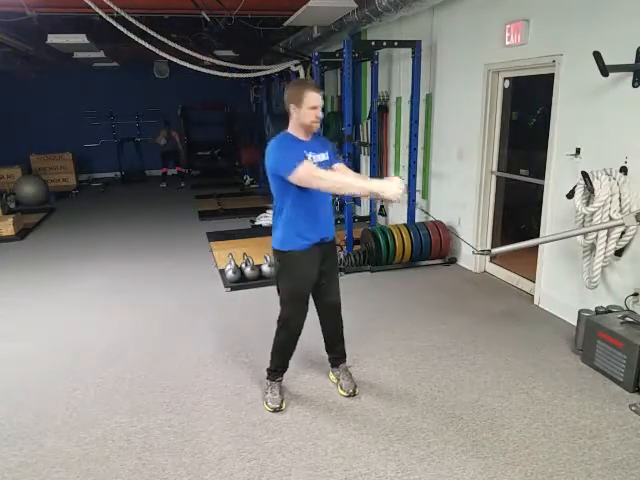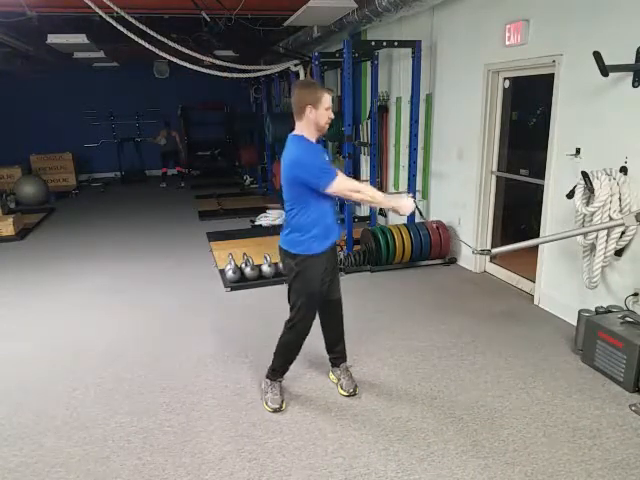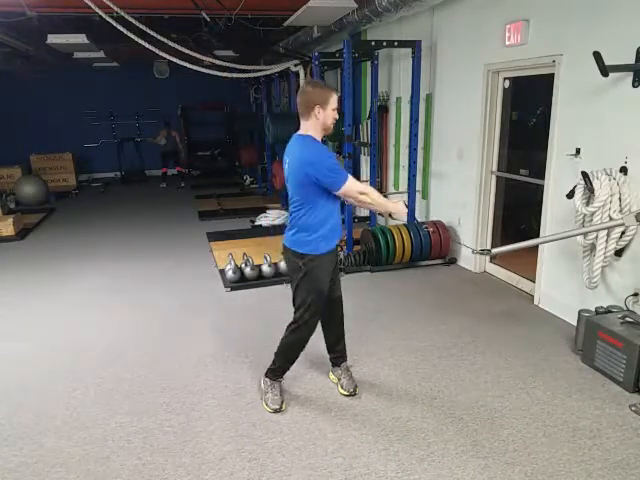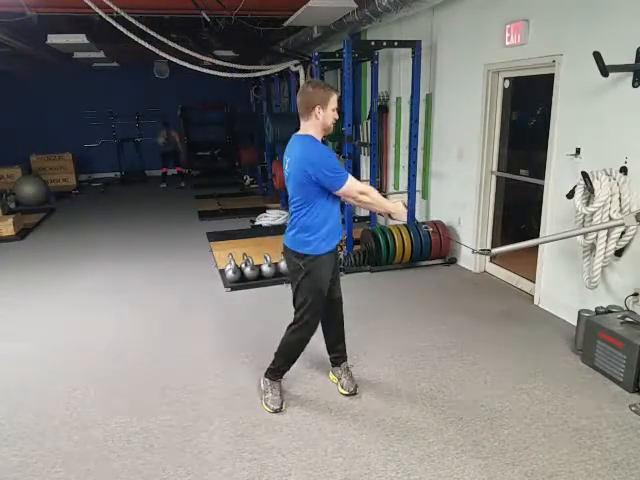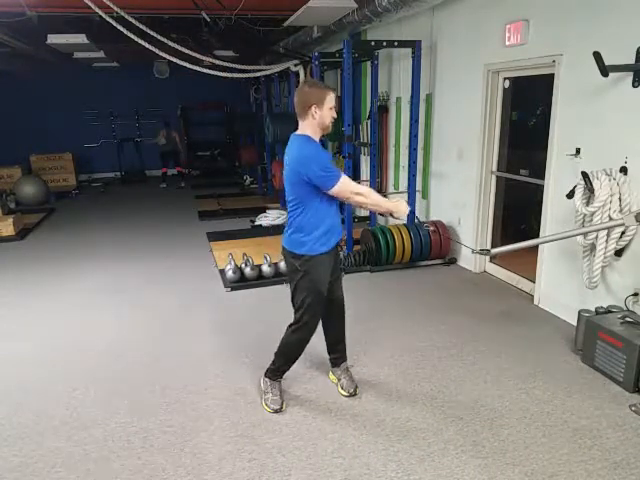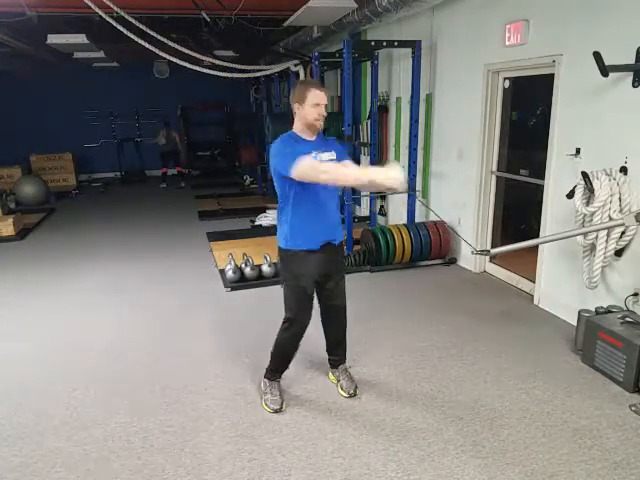
dt=0.3s
person 1, frame 1
left shoulder: (323, 145)
right shoulder: (279, 148)
left elbow: (345, 177)
right elbow: (320, 180)
left wrist: (379, 187)
right wrist: (377, 185)
left hip: (325, 243)
right hip: (294, 249)
left knee: (331, 310)
right knee: (292, 317)
left ankle: (338, 366)
right ankle: (274, 378)
person 1, frame 2
left shoulder: (308, 147)
right shoulder: (302, 155)
left elbow: (343, 184)
right elbow: (352, 191)
left wrist: (388, 200)
right wrist: (395, 203)
left hip: (322, 246)
right hip: (303, 253)
left knee: (332, 308)
right knee: (301, 317)
left ankle: (339, 365)
right ankle: (273, 378)
person 1, frame 3
left shoulder: (299, 145)
right shoulder: (315, 155)
left elbow: (344, 191)
right elbow: (358, 192)
left wrist: (382, 205)
right wrist: (392, 208)
left hip: (321, 247)
right hip: (309, 253)
left knee: (332, 308)
right knee: (306, 318)
left ankle: (338, 365)
right ankle: (272, 378)
person 1, frame 4
left shoulder: (298, 145)
right shoulder: (316, 154)
left elbow: (342, 192)
right elbow: (358, 192)
left wrist: (380, 207)
right wrist: (392, 208)
left hip: (321, 247)
right hip: (309, 253)
left knee: (332, 307)
right knee: (307, 319)
left ankle: (339, 364)
right ankle: (272, 377)
person 1, frame 5
left shoulder: (303, 145)
right shoulder: (309, 154)
left elbow: (343, 190)
right elbow: (352, 193)
left wrist: (383, 205)
right wrist: (393, 207)
left hip: (324, 247)
right hip: (307, 253)
left knee: (334, 308)
right knee: (306, 320)
left ankle: (338, 365)
right ankle: (272, 378)
person 1, frame 6
left shoulder: (333, 146)
right shoulder: (283, 148)
left elbow: (355, 175)
right elbow: (321, 174)
left wrist: (381, 177)
right wrist: (381, 176)
left hip: (332, 245)
right hip: (298, 250)
left knee: (336, 310)
right knee: (296, 319)
left ankle: (338, 366)
right ankle: (271, 378)
